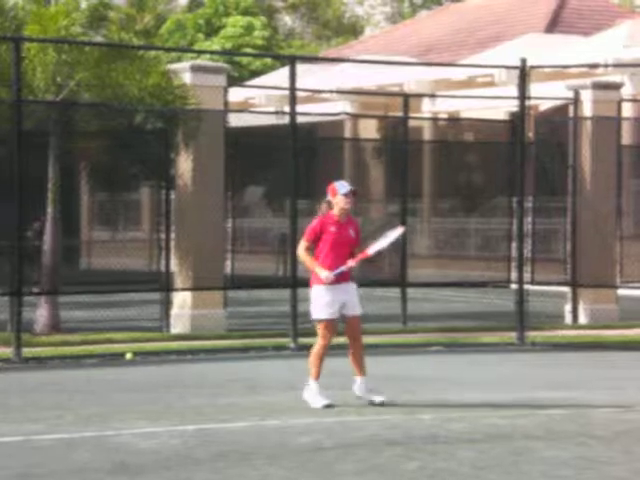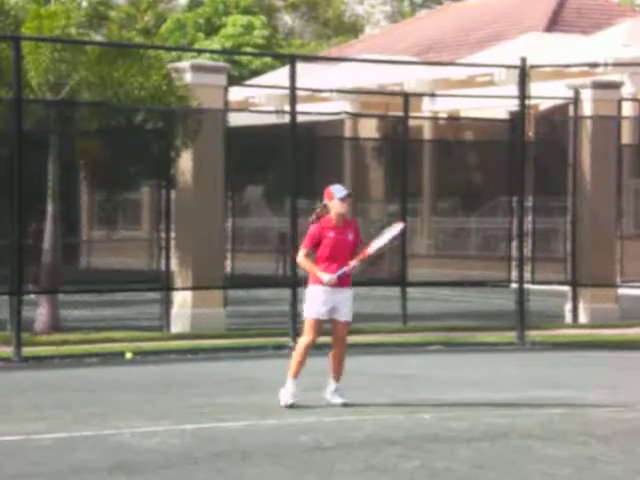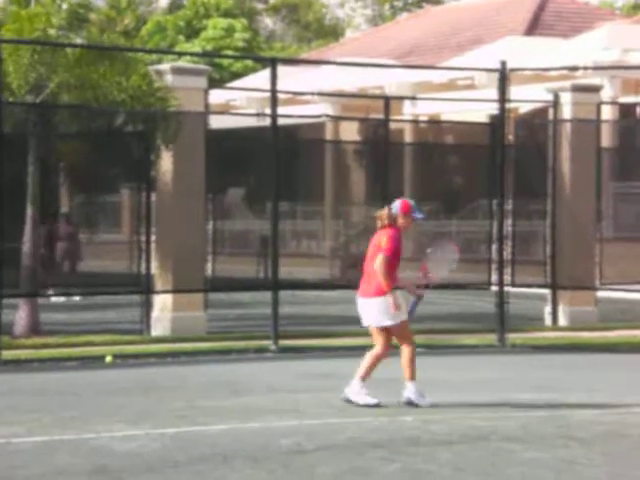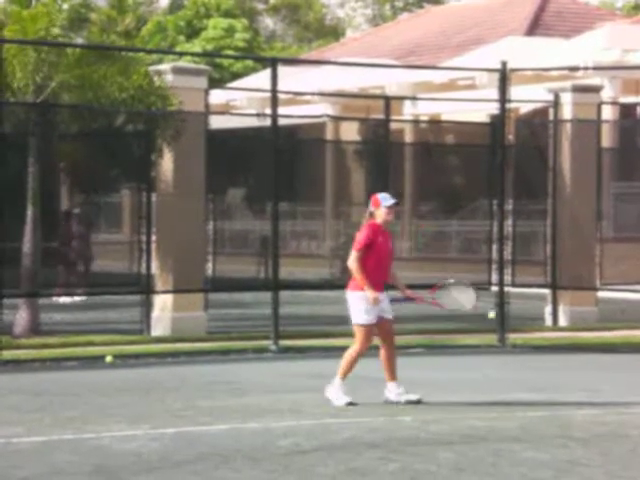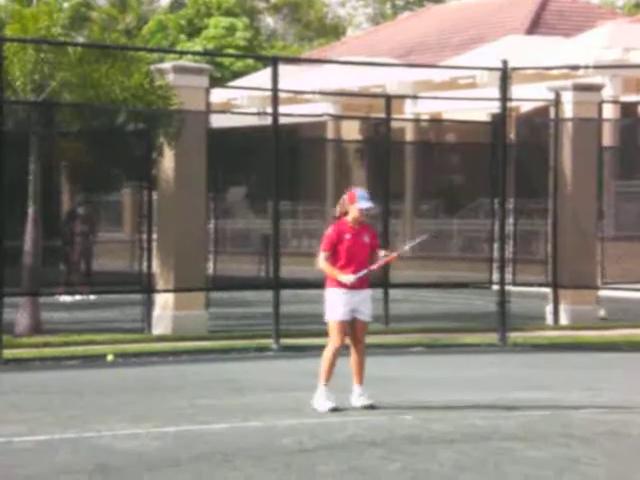
dt=1s
person 1, frame 1
left shoulder: (353, 224)
right shoulder: (320, 222)
right elbow: (301, 250)
left wrist: (354, 260)
right wrist: (319, 271)
left hip: (347, 286)
right hip: (324, 286)
left knee: (356, 337)
right knee: (324, 340)
left ankle: (362, 385)
right ankle: (312, 388)
person 1, frame 2
left shoulder: (353, 228)
right shoulder: (319, 227)
right elbow: (301, 257)
left wrist: (354, 263)
right wrist: (320, 274)
left hip: (344, 290)
right hip: (320, 288)
left knee: (340, 341)
right knee: (308, 339)
left ankle: (333, 388)
right ankle: (289, 387)
person 1, frame 3
left shoulder: (382, 234)
right shoulder: (391, 234)
right elbow: (379, 265)
left wrist: (405, 286)
right wrist: (391, 294)
left hip: (366, 297)
right hip: (380, 297)
left knee: (382, 347)
right knee: (408, 342)
left ankle: (356, 387)
right ankle: (411, 391)
person 1, frame 4
left shoulder: (386, 235)
right shoulder: (367, 231)
right elbow: (352, 262)
left wrist: (404, 289)
right wrist: (367, 289)
left hip: (379, 295)
right hip: (361, 294)
left knee: (388, 341)
right knee: (362, 343)
left ankle: (393, 390)
right ankle: (335, 386)
person 1, frame 5
left shoulder: (368, 230)
right shoulder: (335, 229)
right elbow: (321, 262)
left wrist: (379, 256)
right wrist: (341, 276)
left hip: (362, 292)
right hip: (338, 292)
left knee: (359, 343)
right knee: (336, 343)
left ankle: (358, 392)
right ankle: (321, 393)
